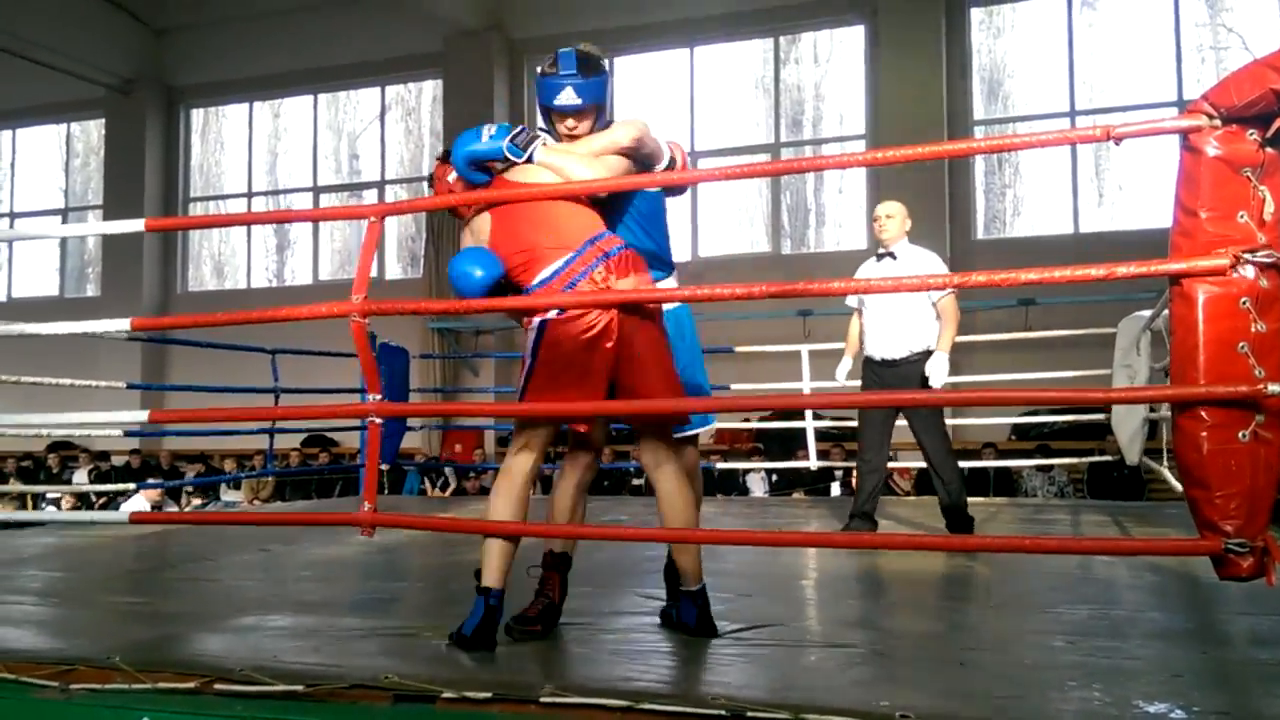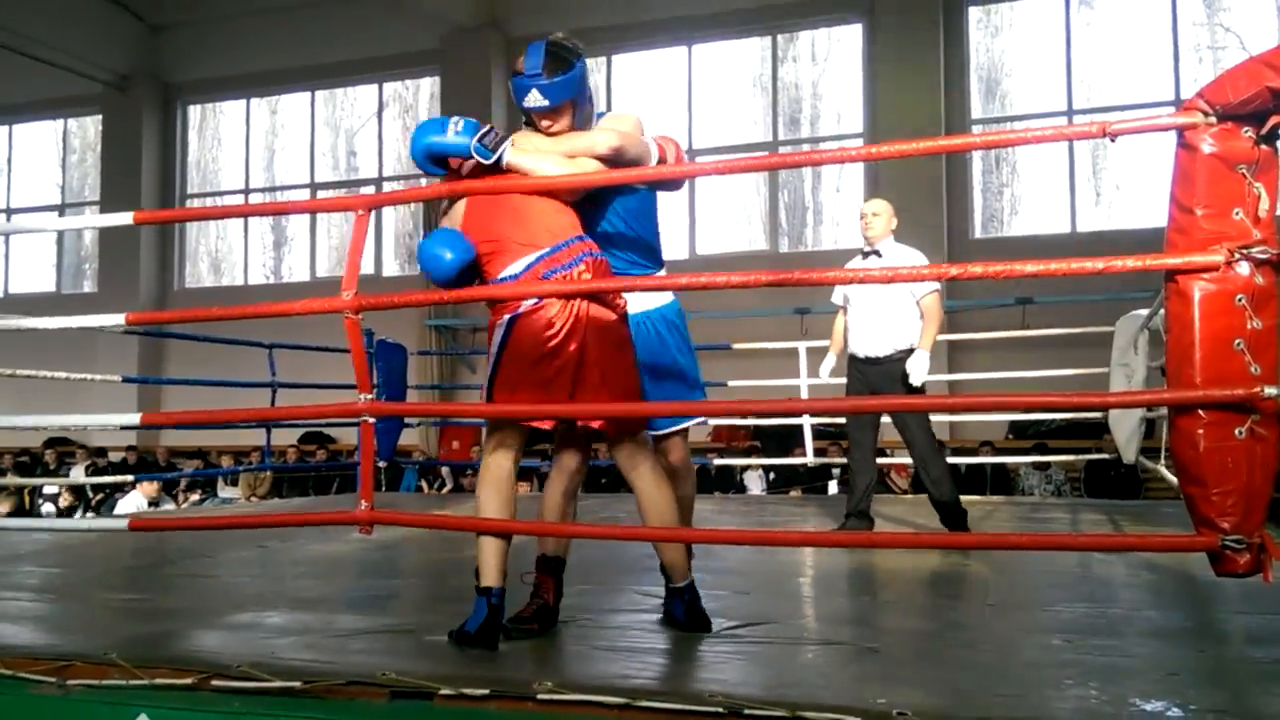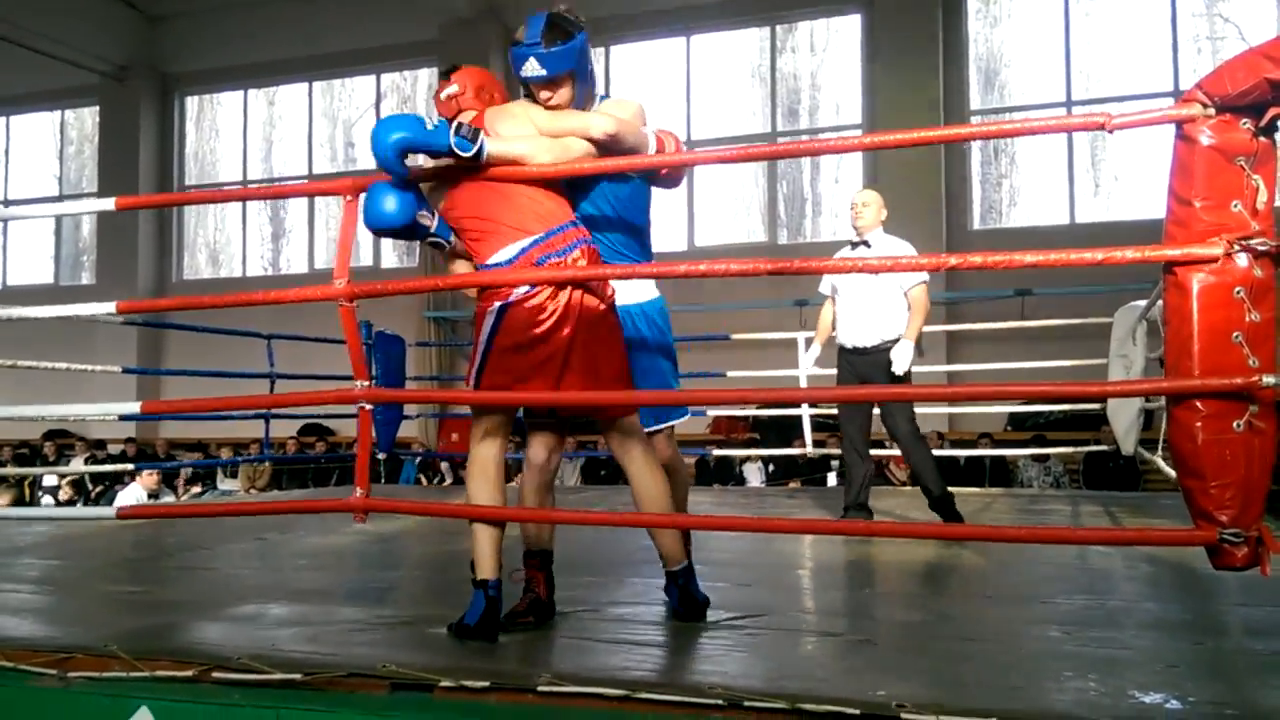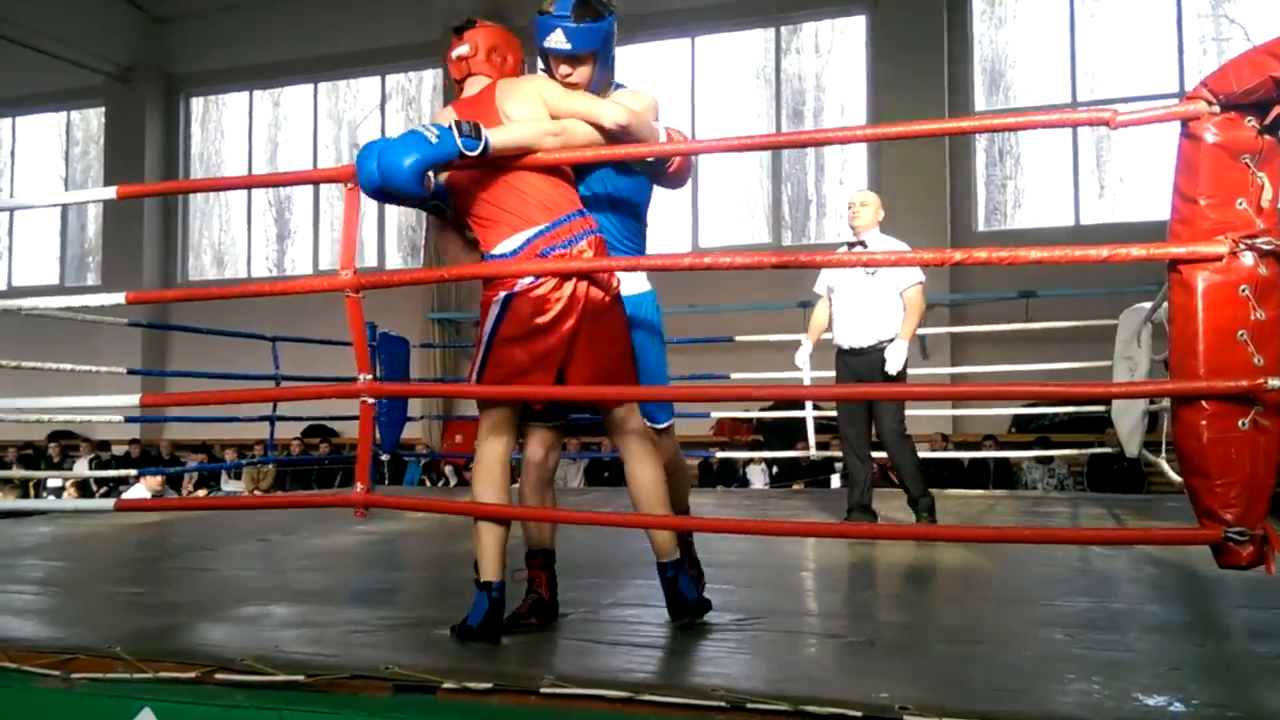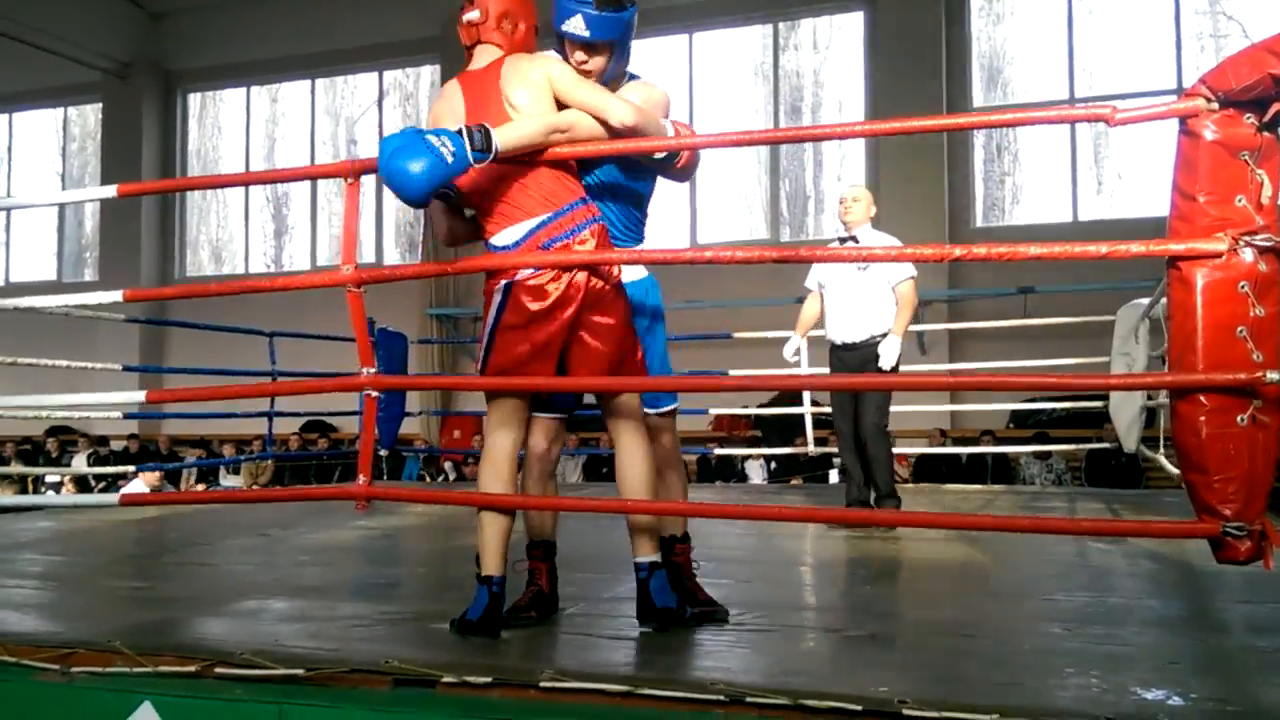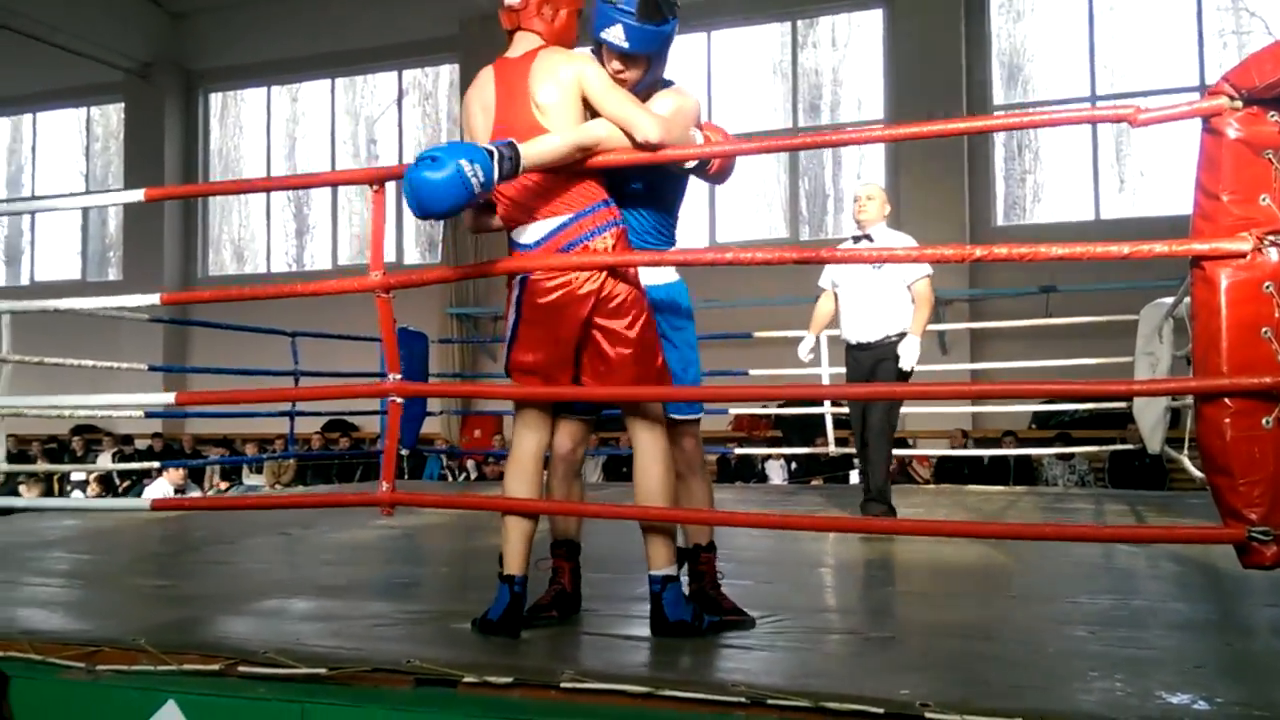
dt=0.1s
person 1, frame 1
left shoulder: (635, 137)
left elbow: (601, 161)
left hip: (660, 318)
left knee: (684, 455)
right knee: (581, 453)
left ankle: (681, 581)
right ankle: (550, 592)
person 1, frame 2
left shoulder: (624, 133)
right shoulder: (532, 156)
left elbow: (576, 166)
left hip: (651, 314)
left knee: (673, 453)
right knee: (570, 453)
right ankle: (545, 592)
person 1, frame 3
left shoulder: (622, 115)
left elbow: (567, 157)
left hip: (631, 307)
left knee: (659, 448)
right knee: (540, 453)
left ankle: (677, 555)
right ankle: (538, 587)
person 1, frame 4
left shoulder: (636, 106)
left hip: (624, 301)
left knee: (660, 446)
right knee: (538, 451)
left ankle: (681, 551)
right ankle: (540, 588)
person 1, frame 5
left shoulder: (645, 97)
left elbow: (580, 129)
left hip: (623, 289)
left knee: (659, 436)
right knee: (541, 442)
left ankle: (680, 575)
right ankle: (541, 582)
person 1, frame 6
left shoulder: (678, 106)
left hip: (652, 293)
left knee: (683, 441)
right knee: (566, 443)
left ankle: (704, 583)
right ankle: (565, 581)
person 2, frame 1
left shoulder: (469, 232)
right shoulder: (535, 157)
left hip: (561, 309)
right hip: (624, 282)
left knee: (522, 454)
right knee: (658, 449)
left ankle: (486, 606)
right ankle: (692, 601)
person 2, frame 2
left shoulder: (449, 220)
right shoulder: (521, 151)
left hip: (526, 308)
right hip: (591, 288)
left knee: (500, 451)
right knee: (633, 448)
left ankle: (486, 608)
right ankle: (684, 596)
person 2, frame 3
right shoulder: (512, 117)
left hip: (512, 293)
right hip: (578, 272)
left knee: (487, 439)
right knee: (627, 434)
left ankle: (485, 599)
right ankle: (681, 581)
person 2, frame 4
left shoulder: (434, 135)
right shoulder: (529, 88)
left elbow: (452, 252)
right elbow: (612, 120)
right wrist: (664, 145)
left hip: (520, 283)
right hip: (586, 265)
left knee: (495, 434)
right knee: (628, 426)
left ankle: (488, 601)
right ankle: (677, 580)
person 2, frame 5
left shoulder: (445, 103)
right shoulder: (539, 67)
left elbow: (446, 231)
right elbow: (622, 118)
right wrist: (672, 138)
left hip: (518, 269)
right hip: (585, 251)
left knee: (504, 424)
right knee: (625, 416)
left ankle: (489, 593)
right ankle: (651, 579)
person 2, frame 6
left shoulder: (478, 92)
right shoulder: (571, 65)
left elbow: (479, 215)
right elbow: (649, 133)
left hip: (539, 270)
right hip: (605, 255)
left knee: (531, 426)
right knee: (647, 421)
left ankle: (511, 592)
right ankle: (667, 592)
person 3, frame 1
left shoulder: (926, 262)
right shoulder: (865, 270)
left elbow: (949, 311)
right elbow: (857, 318)
left wrist: (942, 354)
right wrist: (848, 357)
left hip: (915, 367)
right hip: (875, 369)
left knee: (935, 444)
right knee: (870, 445)
left ankle: (958, 519)
right ankle: (861, 519)
person 3, frame 2
left shoulder: (910, 260)
right shoulder: (851, 268)
left elbow: (932, 310)
right elbow: (843, 316)
left wrist: (922, 352)
right wrist: (833, 354)
left hip: (899, 365)
right hip: (860, 367)
left knee: (920, 440)
right knee: (859, 443)
left ankle: (952, 513)
right ankle: (857, 517)
person 3, frame 3
left shoulder: (899, 251)
right shoulder: (840, 258)
left elbow: (919, 302)
right elbow: (830, 305)
left wrist: (907, 343)
right wrist: (817, 343)
left hip: (888, 356)
right hip: (850, 357)
left knee: (904, 431)
right knee: (852, 435)
left ankle: (942, 503)
right ankle: (856, 509)
person 3, frame 4
left shoulder: (896, 251)
left elbow: (915, 302)
right elbow: (824, 305)
left wrist: (902, 342)
right wrist: (809, 342)
left hip: (882, 357)
right hip: (847, 357)
left knee: (891, 430)
right knee: (852, 437)
left ankle: (921, 501)
right ankle: (859, 510)
person 3, frame 5
left shoulder: (887, 247)
left elbow: (908, 297)
right elbow: (814, 300)
left wrist: (894, 337)
right wrist: (797, 336)
left hip: (875, 350)
right hip: (840, 353)
left knee: (871, 426)
right knee: (845, 431)
left ankle: (886, 497)
right ankle: (856, 504)
person 3, frame 6
left shoulder: (902, 245)
right shoulder: (841, 252)
left elbow: (924, 296)
right elbow: (828, 299)
left wrist: (913, 337)
right wrist: (812, 335)
left hip: (891, 350)
right hip: (855, 352)
left knee: (879, 426)
right knee: (861, 432)
left ankle: (877, 503)
right ankle: (877, 507)
